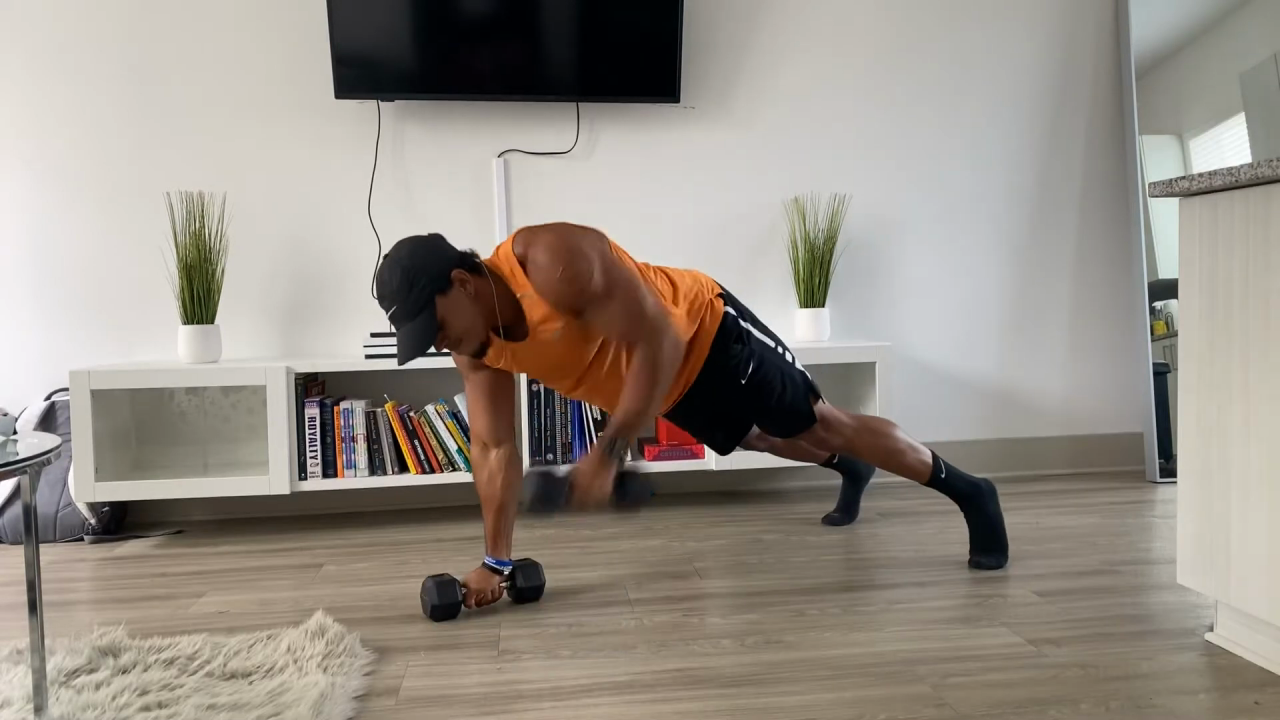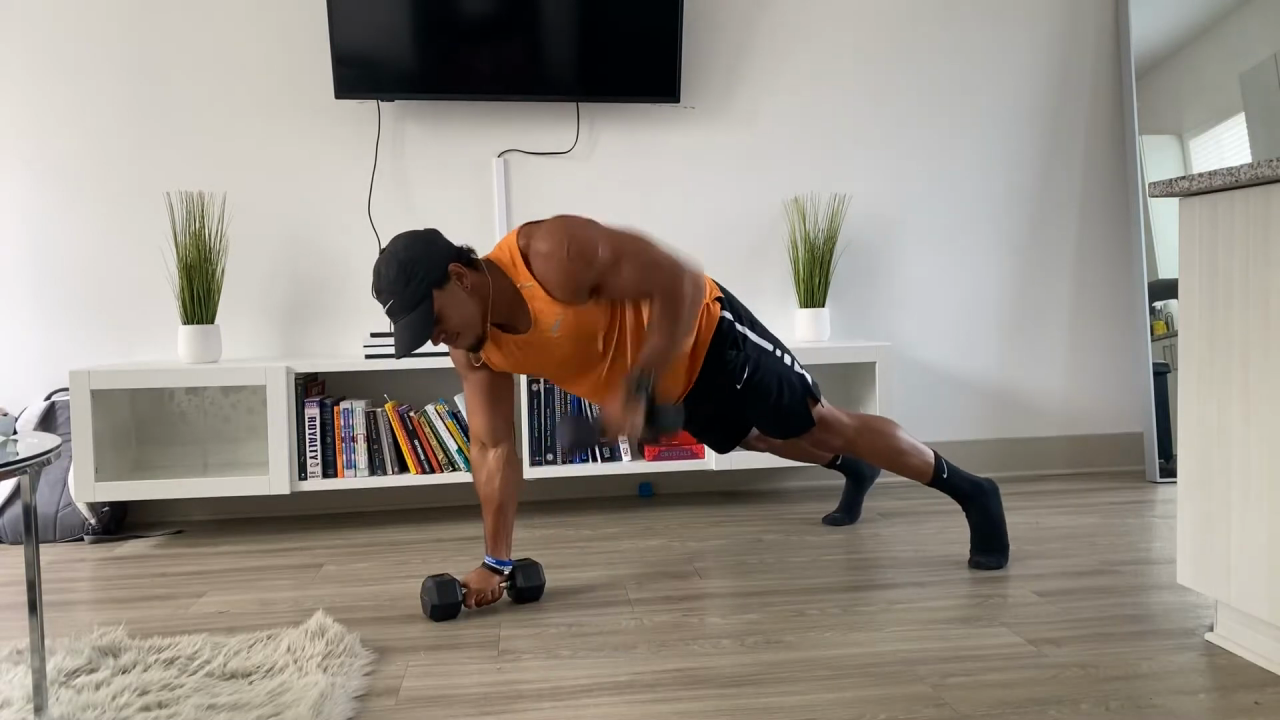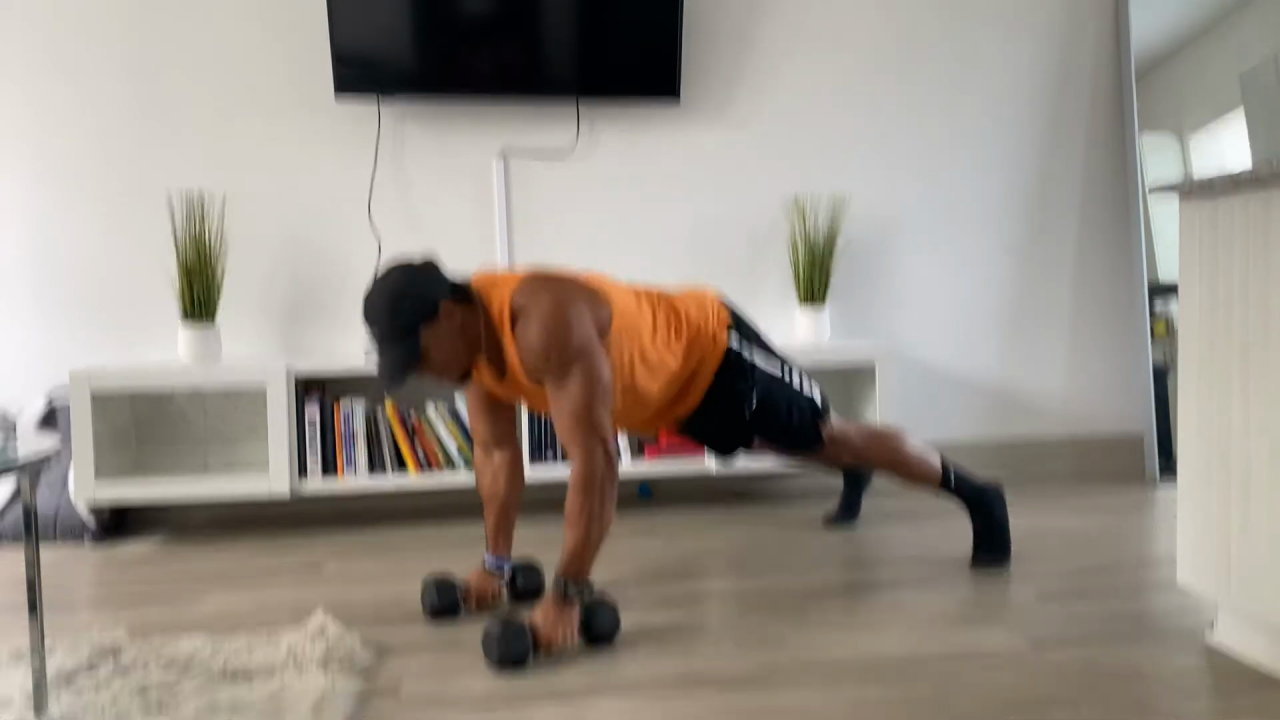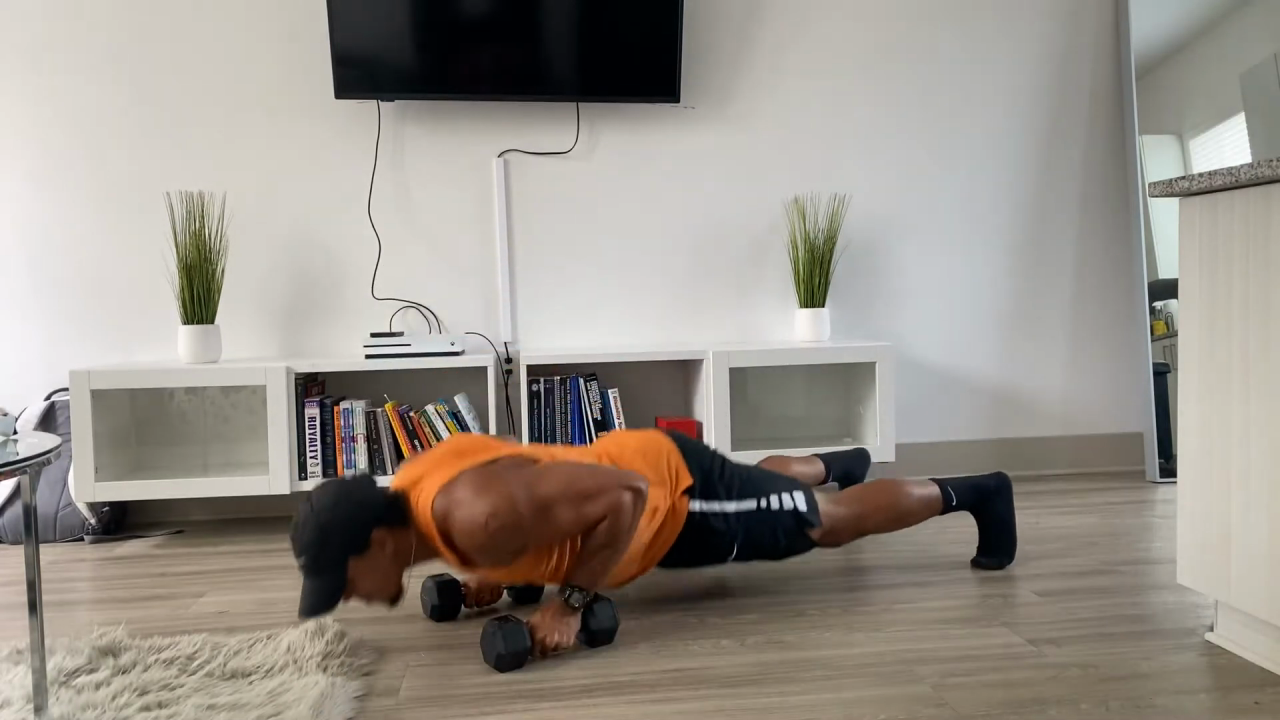
dt=0.5s
person 1, frame 1
left shoulder: (553, 260)
right shoulder: (475, 346)
left elbow: (660, 339)
right elbow: (494, 450)
left wrist: (608, 455)
right wrist: (495, 561)
left hip: (704, 332)
right hip: (670, 389)
left knee: (822, 421)
right knee: (764, 439)
left ankle: (969, 492)
right ankle: (851, 472)
person 1, frame 2
left shoulder: (557, 255)
right shoulder: (473, 346)
left elbow: (682, 282)
right elbow: (494, 449)
left wrist: (638, 394)
right wrist: (495, 560)
left hip: (704, 334)
right hip: (664, 382)
left knee: (824, 423)
right knee: (764, 439)
left ankle: (972, 492)
right ankle: (853, 471)
person 1, frame 3
left shoulder: (544, 327)
right shoulder: (471, 337)
left elbow: (593, 466)
right elbow: (497, 449)
left wrist: (565, 595)
right wrist: (496, 560)
left hip: (711, 351)
right hip: (675, 387)
left knee: (834, 437)
right knee: (783, 445)
left ankle: (977, 495)
right ankle: (854, 482)
person 1, frame 4
left shoulder: (475, 514)
right shoulder: (416, 485)
left elbow: (625, 496)
left wrist: (567, 602)
right wrist: (489, 571)
left hip: (672, 499)
right hip: (643, 461)
left knee: (827, 523)
right knee: (769, 490)
left ankle: (977, 494)
right ankle: (841, 463)
